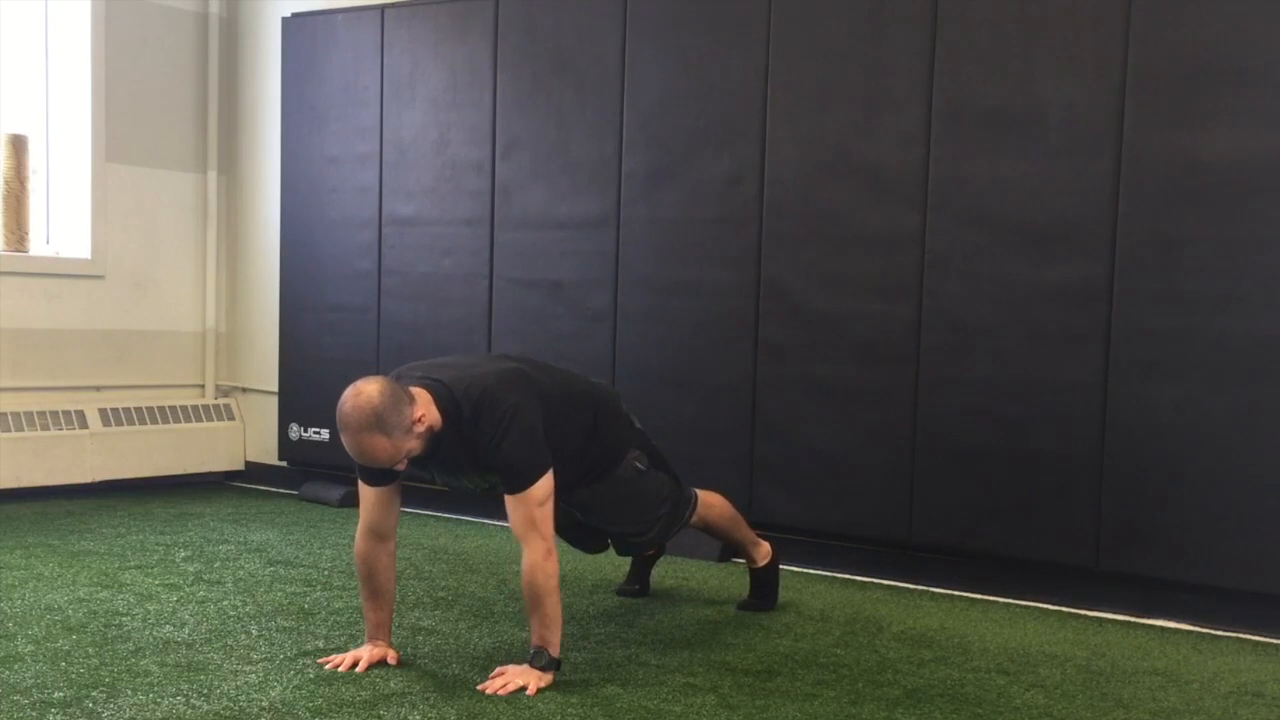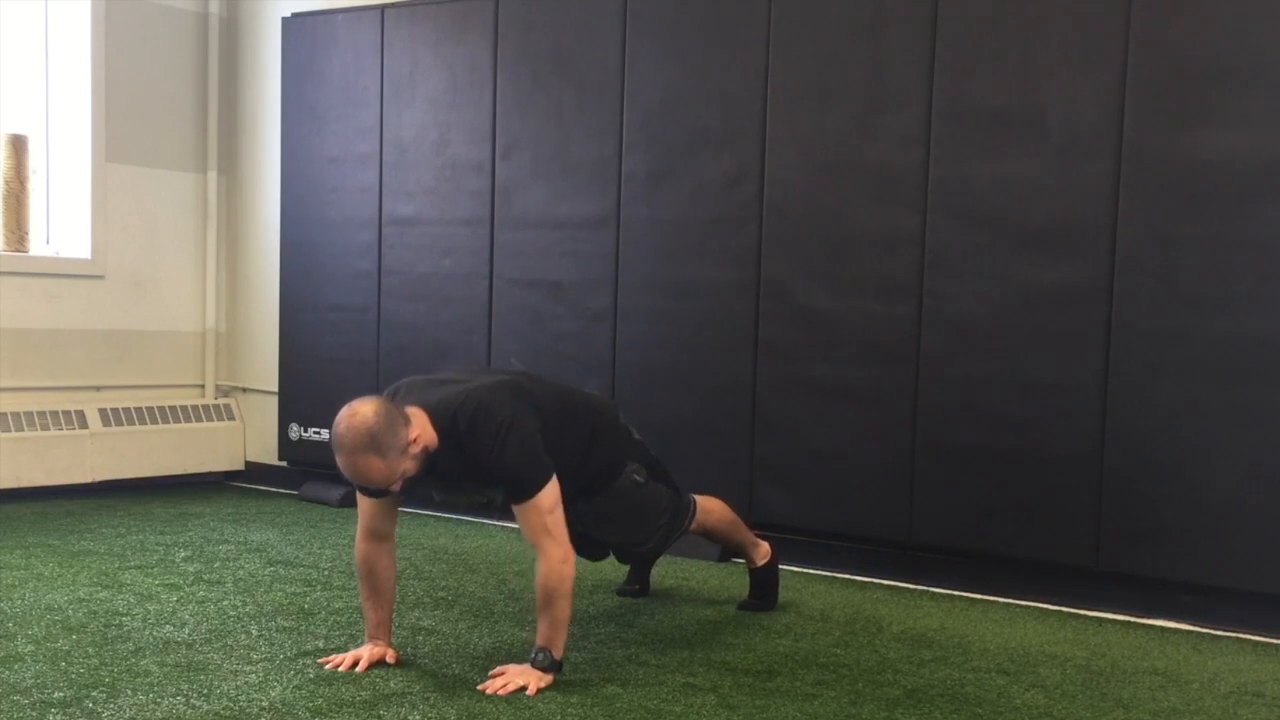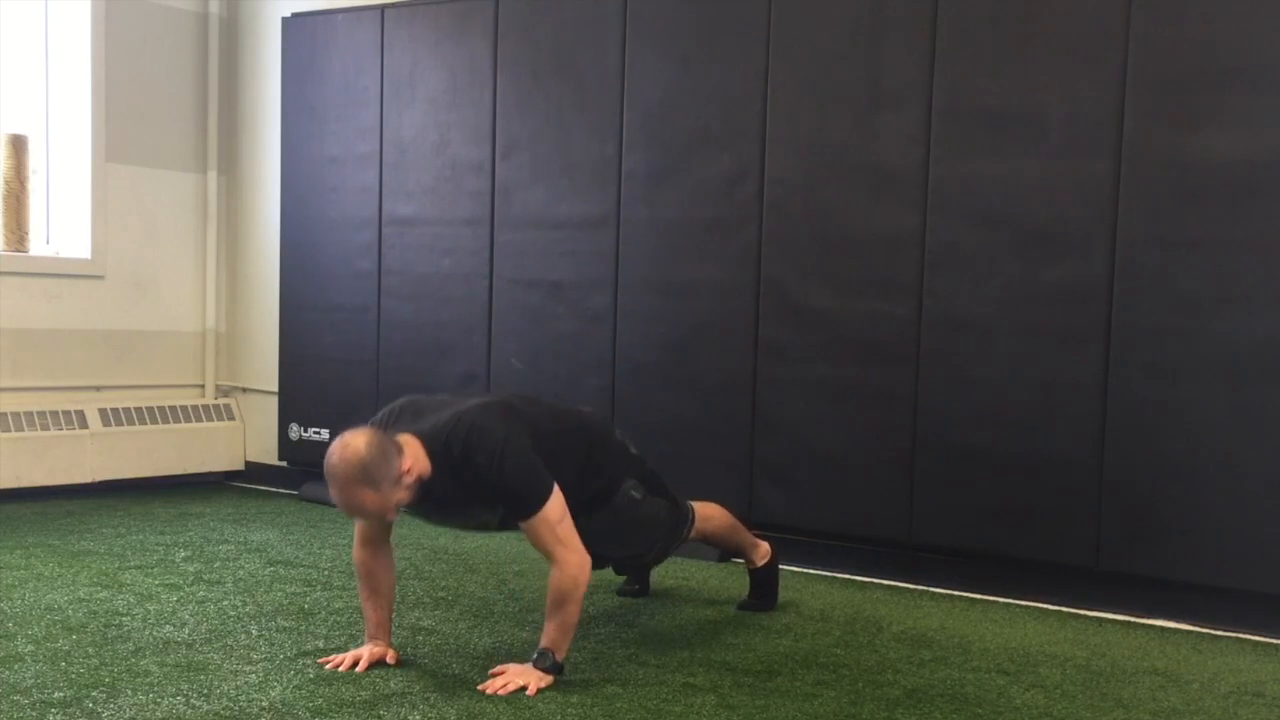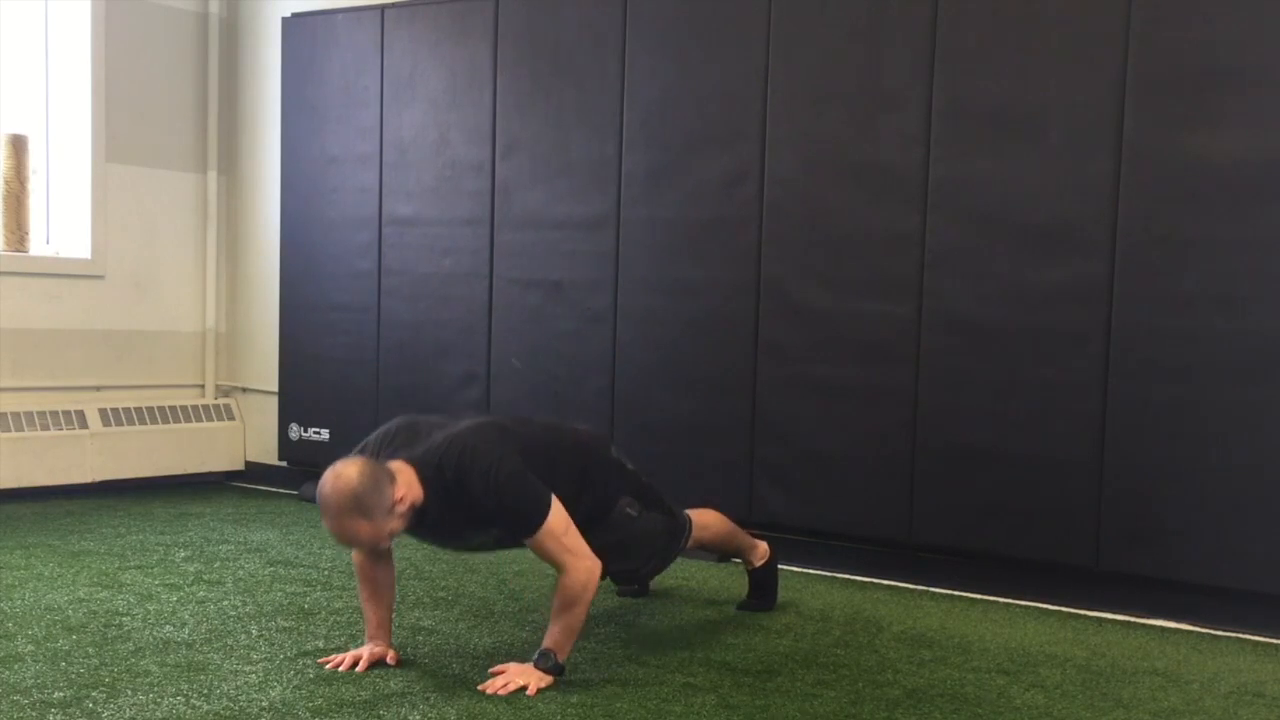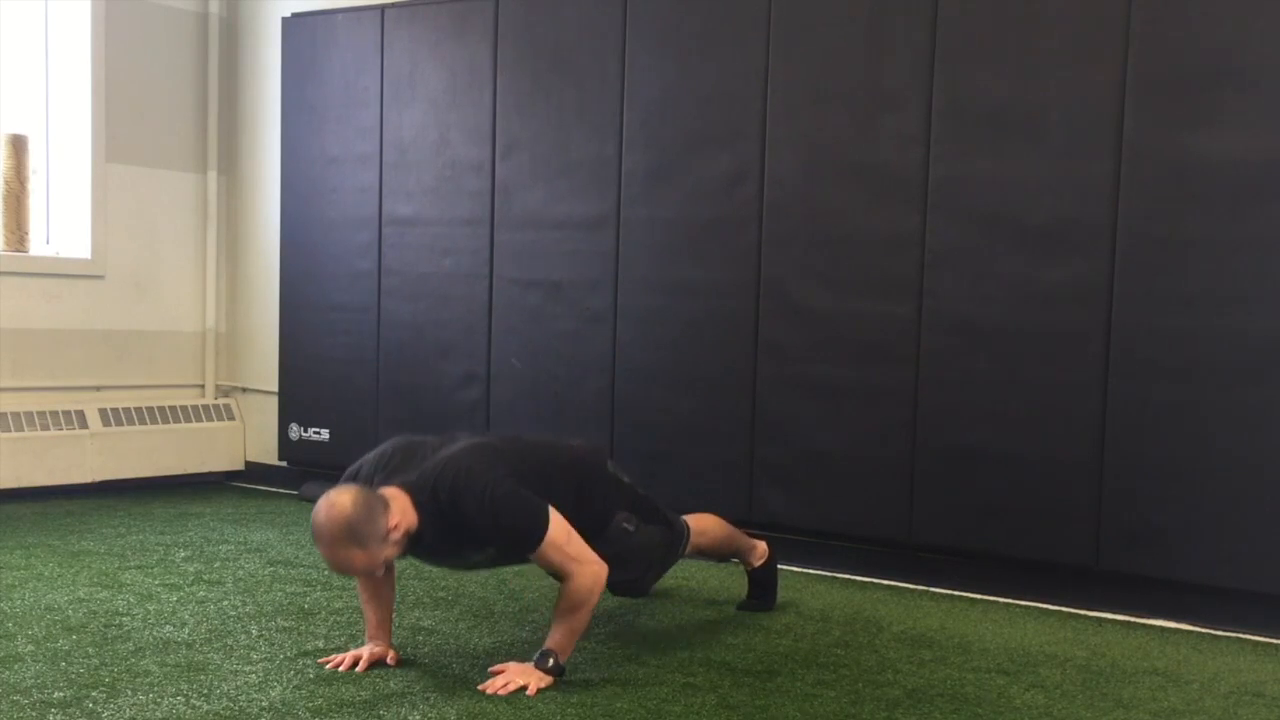
dt=0.1s
person 1, frame 1
left shoulder: (497, 415)
right shoulder: (381, 422)
left elbow: (536, 547)
right elbow: (375, 534)
left wrist: (542, 662)
right wrist: (377, 637)
left hip: (597, 439)
right hip: (547, 461)
left knee: (678, 510)
right knee: (591, 535)
left ankle: (759, 556)
right ankle: (645, 556)
person 1, frame 2
left shoulder: (495, 429)
right shoulder: (377, 437)
left elbow: (554, 552)
right elbow: (374, 538)
left wrist: (544, 662)
right wrist: (377, 638)
left hip: (597, 452)
right hip: (547, 470)
left knee: (676, 518)
right knee: (596, 544)
left ankle: (759, 556)
right ankle: (643, 557)
person 1, frame 3
left shoulder: (489, 451)
right shoulder: (373, 452)
left elbow: (571, 560)
right elbow: (372, 543)
left wrist: (545, 663)
right wrist: (377, 635)
left hip: (592, 465)
right hip: (546, 486)
left knee: (676, 526)
left ankle: (758, 555)
right ankle: (637, 568)
person 1, frame 4
left shoulder: (485, 474)
right shoulder: (369, 475)
left elbow: (581, 566)
right elbow: (371, 553)
left wrist: (546, 664)
right wrist: (377, 638)
left hip: (590, 484)
right hip: (544, 494)
left knee: (673, 536)
left ankle: (757, 556)
right ankle: (635, 570)
person 1, frame 5
left shoulder: (476, 497)
right shoulder: (360, 489)
left elbow: (588, 570)
right elbow: (371, 559)
left wrist: (546, 664)
right wrist: (378, 636)
left hip: (585, 492)
right hip: (543, 503)
left knee: (674, 540)
left ankle: (756, 555)
right ankle: (659, 568)
